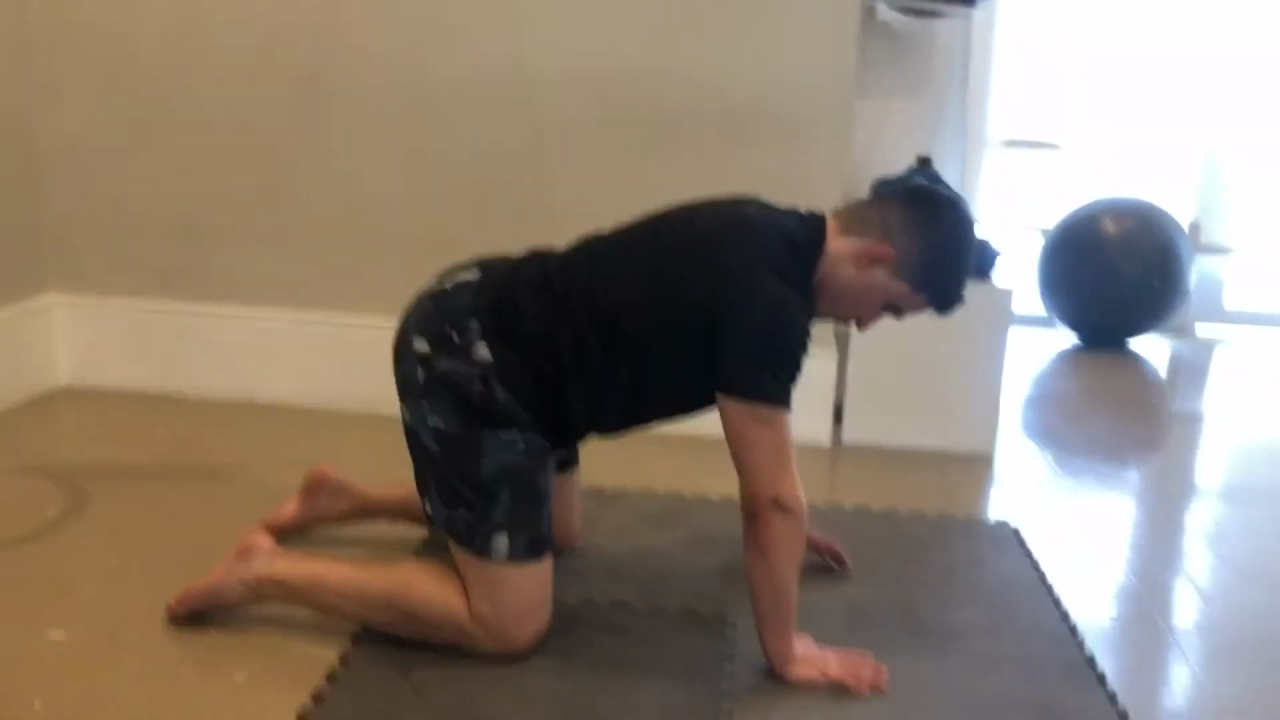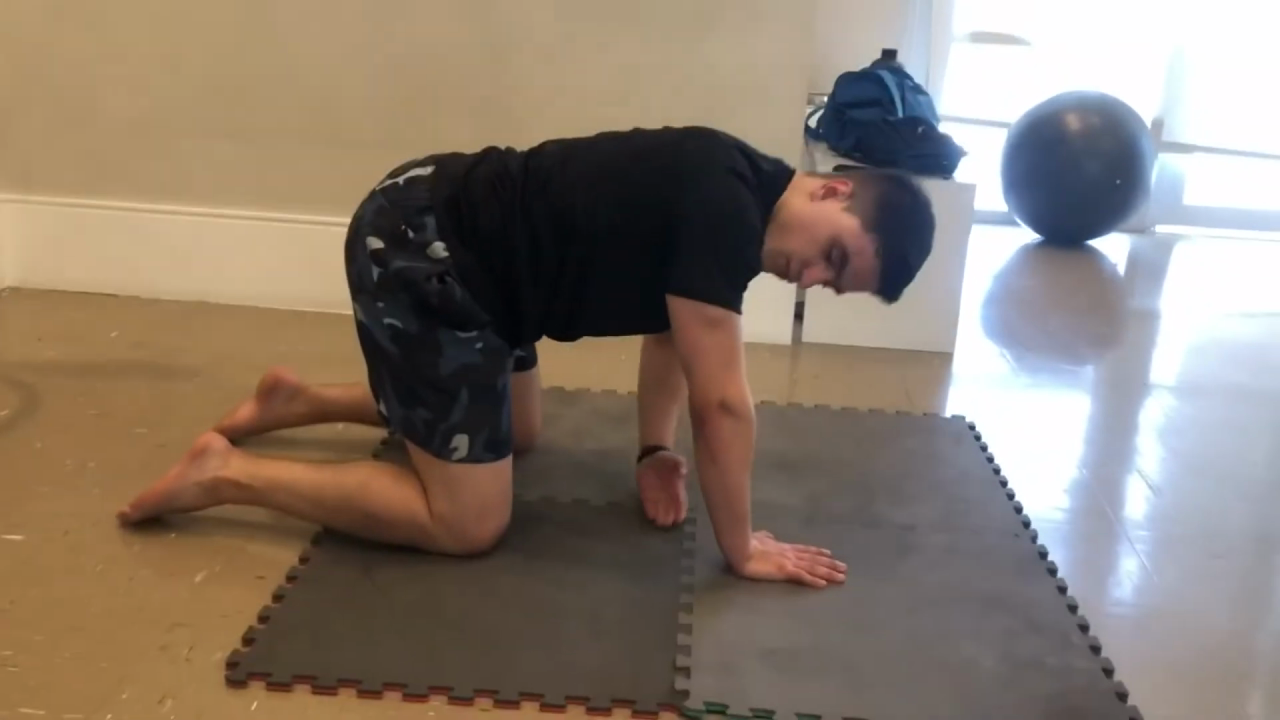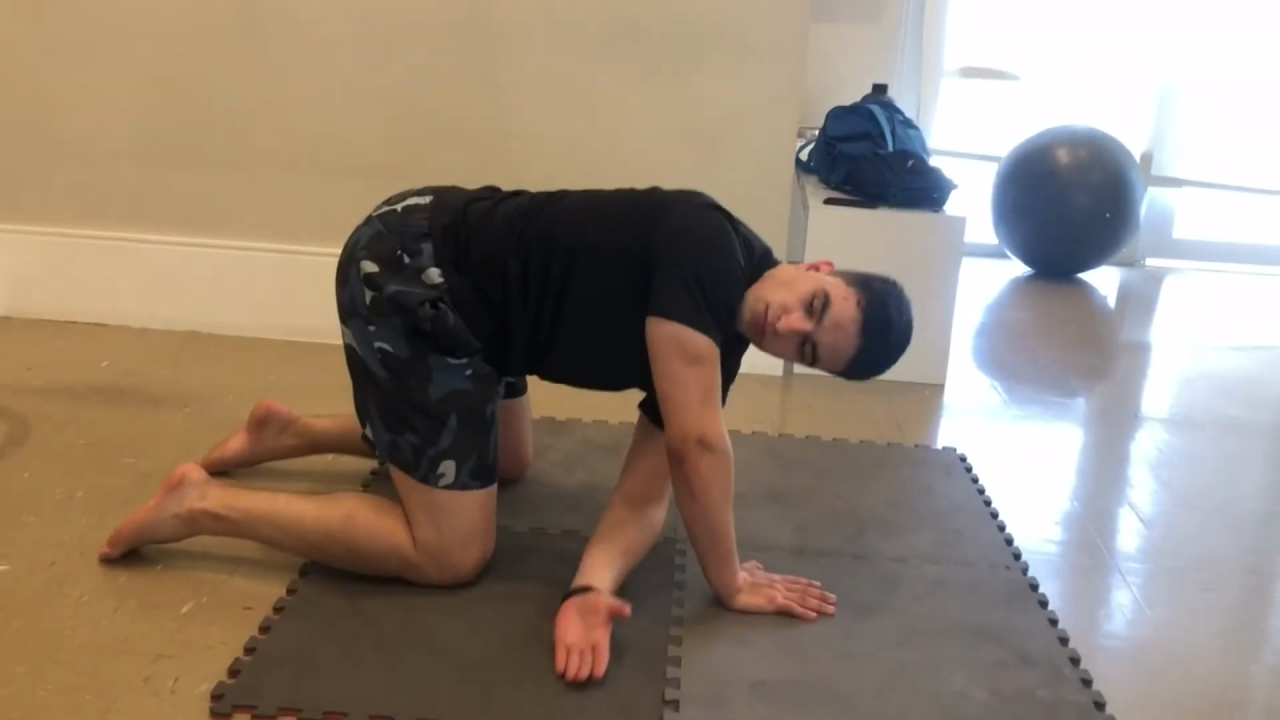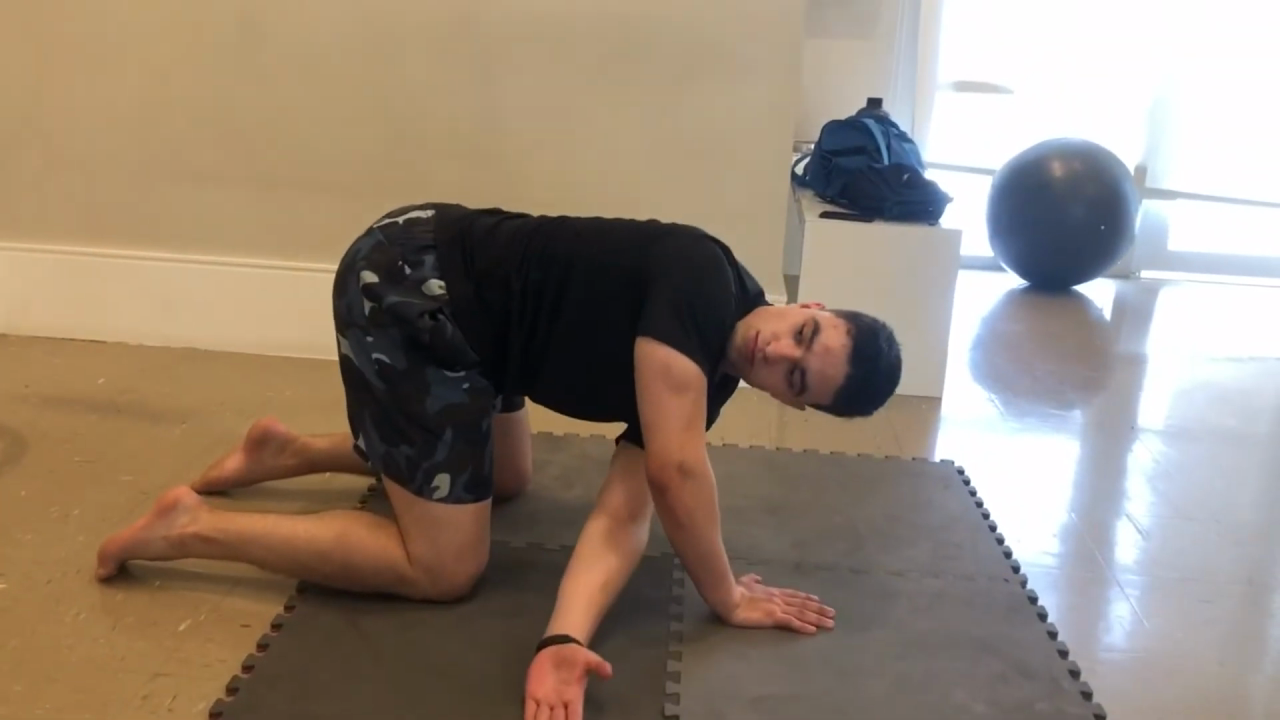
dt=0.5s
person 1, frame 1
left shoulder: (772, 246)
right shoulder: (768, 293)
left elbow: (748, 444)
right elbow: (772, 499)
left wrist: (781, 533)
right wrist: (786, 653)
left hip: (485, 340)
right hip: (465, 360)
left knee: (556, 535)
right knee: (509, 624)
left ankle: (344, 496)
right ankle: (269, 570)
person 1, frame 2
left shoulder: (735, 198)
right shoulder: (724, 204)
left elbow: (667, 327)
right elbow: (720, 402)
left wrist: (655, 451)
right wrist: (742, 548)
left hip: (447, 239)
right hip: (417, 252)
left knee: (515, 434)
right knee: (470, 523)
left ankle: (302, 399)
right ankle: (229, 473)
person 1, frame 3
left shoulder: (718, 338)
right shoulder: (707, 248)
left elbow: (648, 488)
right elbow: (695, 445)
left wrist: (587, 592)
right wrist: (730, 582)
left hip: (443, 284)
right hip: (407, 274)
left knee: (505, 464)
right knee: (452, 552)
left ankle: (289, 431)
right ankle: (204, 505)
person 1, frame 4
left shoulder: (708, 372)
right shoulder: (702, 281)
left elbow: (621, 515)
right elbow: (676, 470)
left wrist: (562, 641)
right wrist: (727, 596)
left hip: (442, 301)
right hip: (406, 284)
left knee: (506, 479)
right knee: (446, 567)
left ankle: (288, 451)
right ankle: (196, 527)
